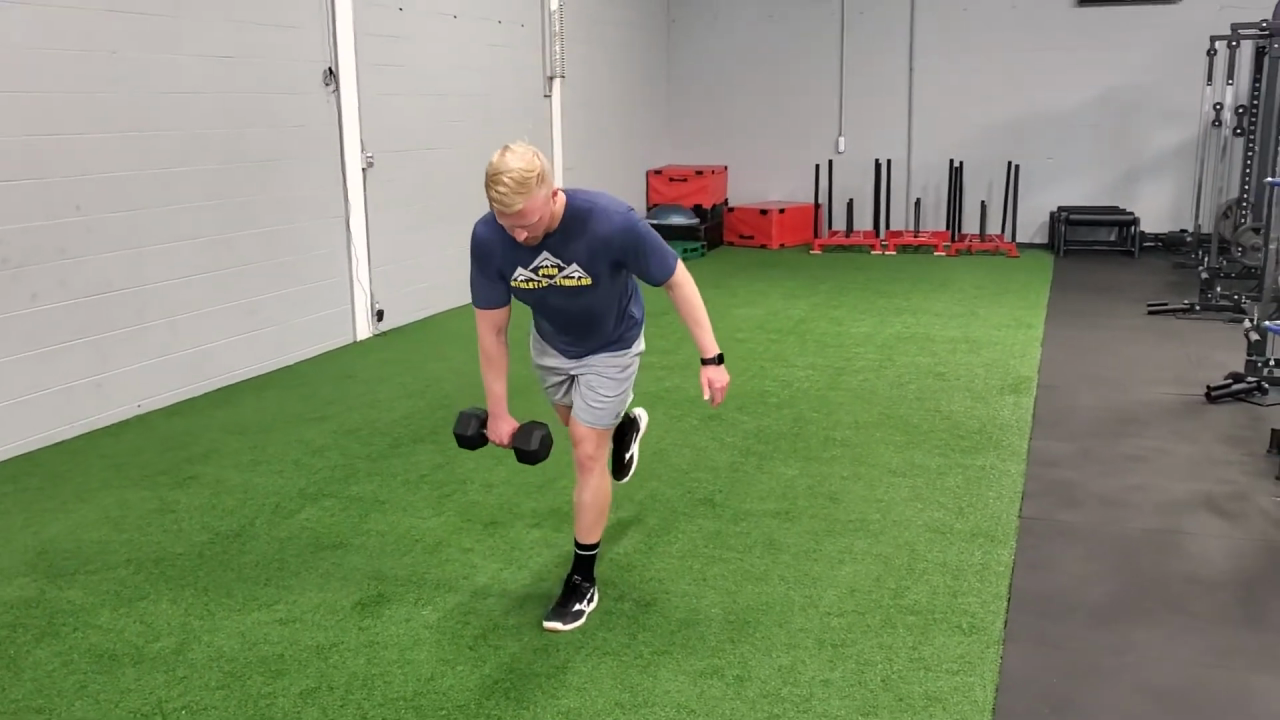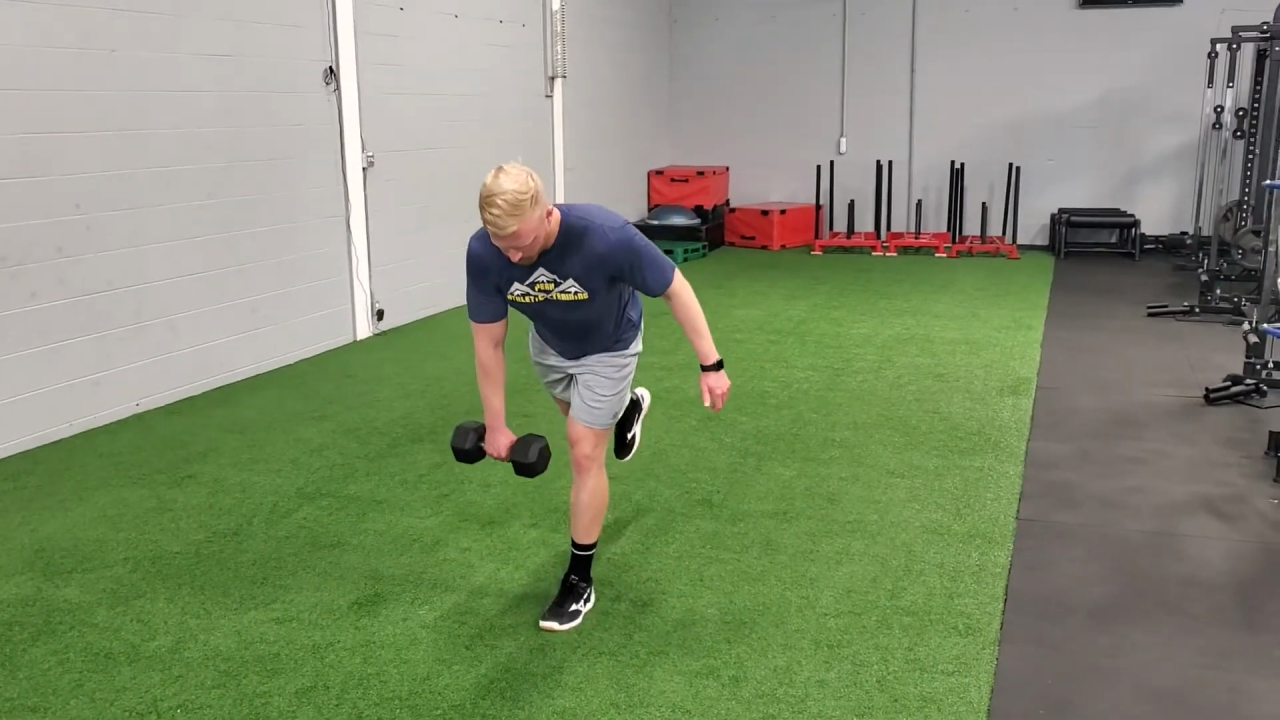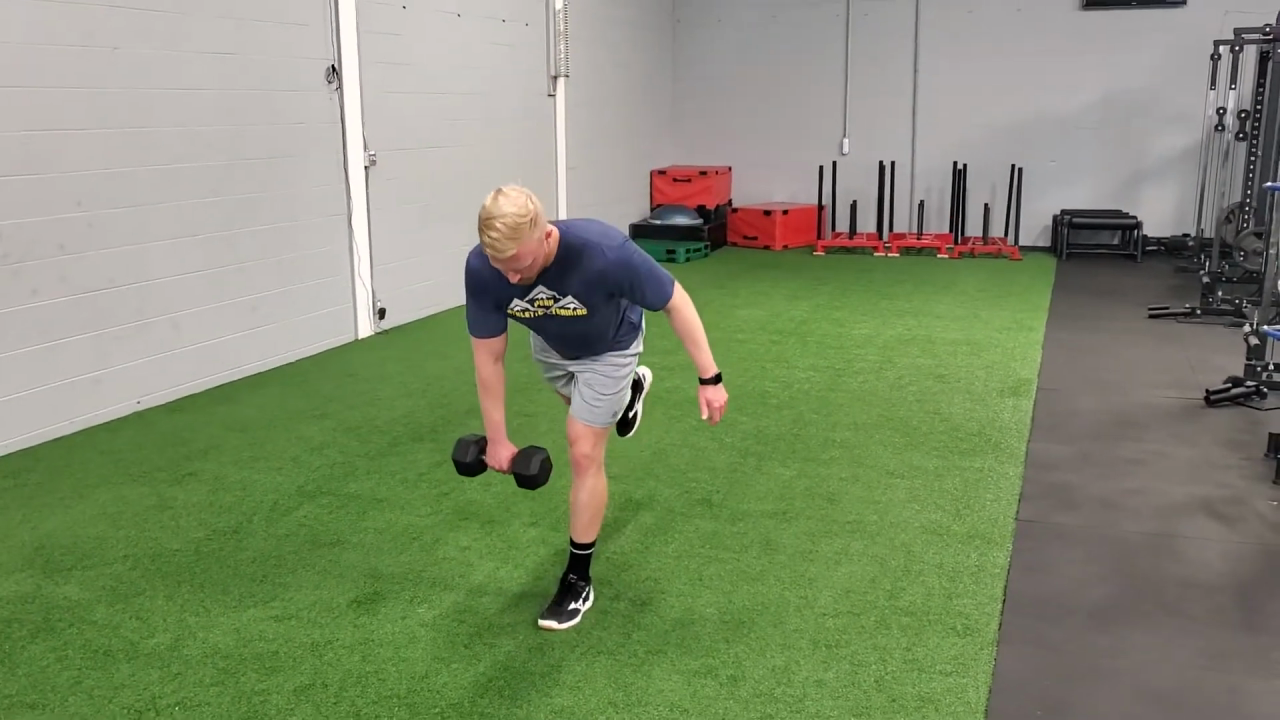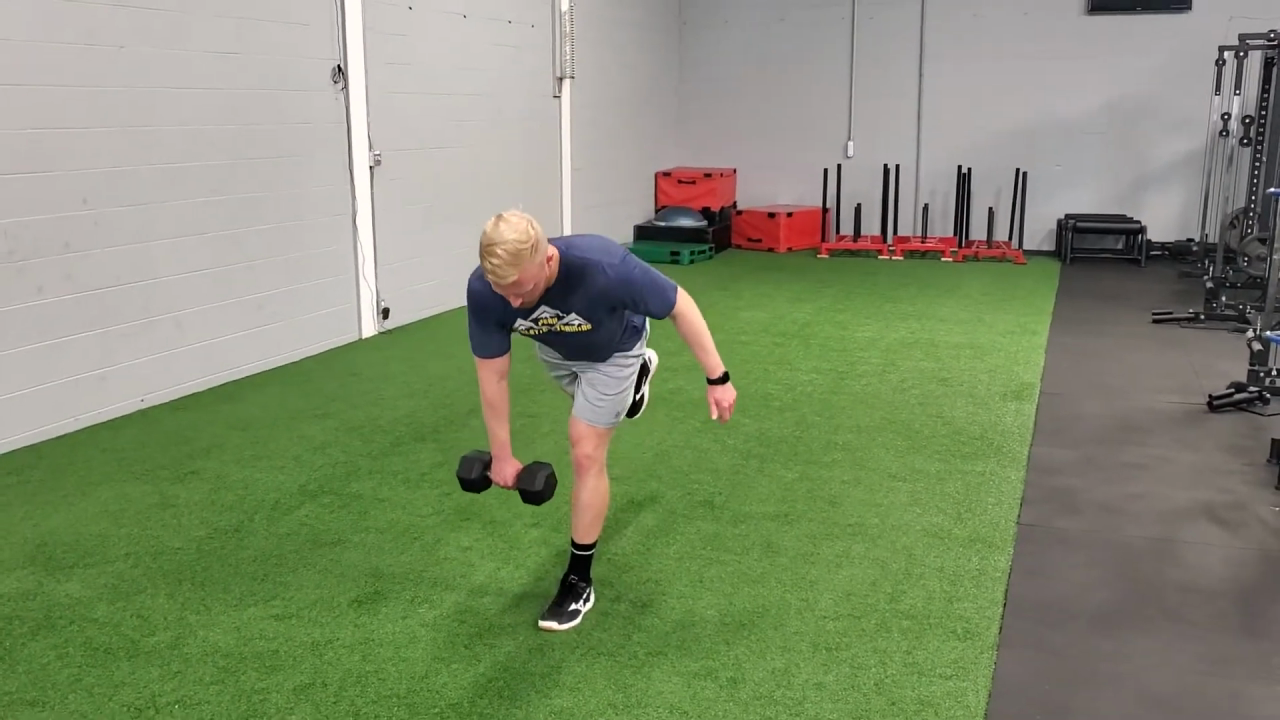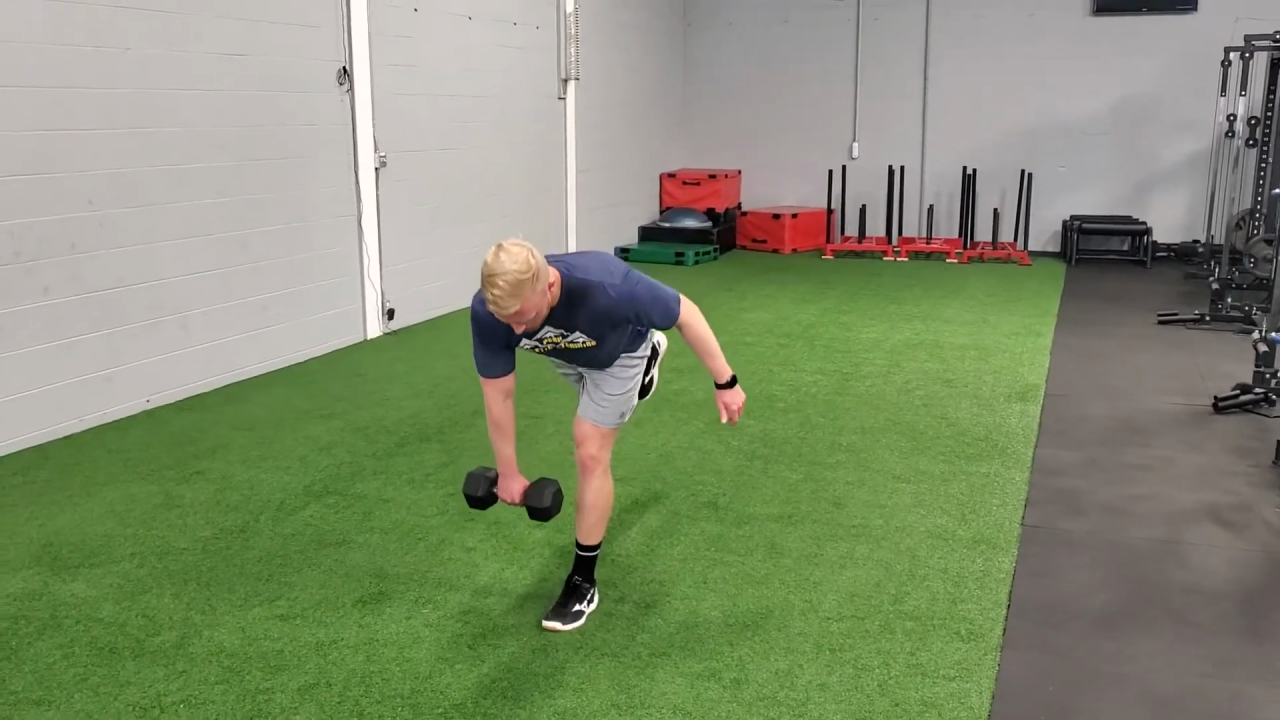
dt=0.2s
person 1, frame 1
left shoulder: (611, 222)
right shoulder: (488, 238)
left elbow: (676, 279)
right elbow: (492, 329)
left wrist: (711, 357)
right wrist: (498, 411)
left hip: (609, 345)
right hip: (551, 343)
left knee: (587, 453)
right knee: (576, 428)
left ankle: (582, 580)
right ankle: (624, 425)
person 1, frame 2
left shoulder: (605, 236)
right shoulder: (483, 252)
left elbow: (674, 289)
right elbow: (489, 342)
left wrist: (710, 364)
right wrist: (495, 424)
left hip: (607, 346)
right hip: (549, 344)
left knee: (584, 452)
right knee: (578, 421)
left ankle: (579, 580)
right ankle: (626, 408)
person 1, frame 3
left shoulder: (604, 252)
right shoulder: (481, 267)
left elbow: (675, 301)
right elbow: (488, 357)
left wrist: (709, 377)
right wrist: (496, 438)
left hip: (607, 347)
right hip: (550, 345)
left knee: (583, 451)
right knee: (582, 417)
left ankle: (578, 579)
right ankle: (628, 391)
person 1, frame 4
left shoulder: (604, 267)
right shoulder: (483, 288)
left elbow: (679, 305)
right elbow: (493, 376)
left wrist: (717, 377)
right wrist: (501, 455)
left hip: (611, 350)
right hip: (555, 349)
left knee: (585, 452)
right knee: (588, 417)
left ankle: (579, 580)
right ankle: (638, 373)
person 1, frame 5
left shoulder: (606, 286)
right shoulder: (488, 310)
left elbow: (684, 313)
right elbow: (499, 394)
left wrist: (725, 382)
right wrist: (508, 473)
left hip: (617, 351)
right hip: (563, 353)
left knee: (590, 452)
left ankle: (583, 580)
right ankle: (648, 356)
